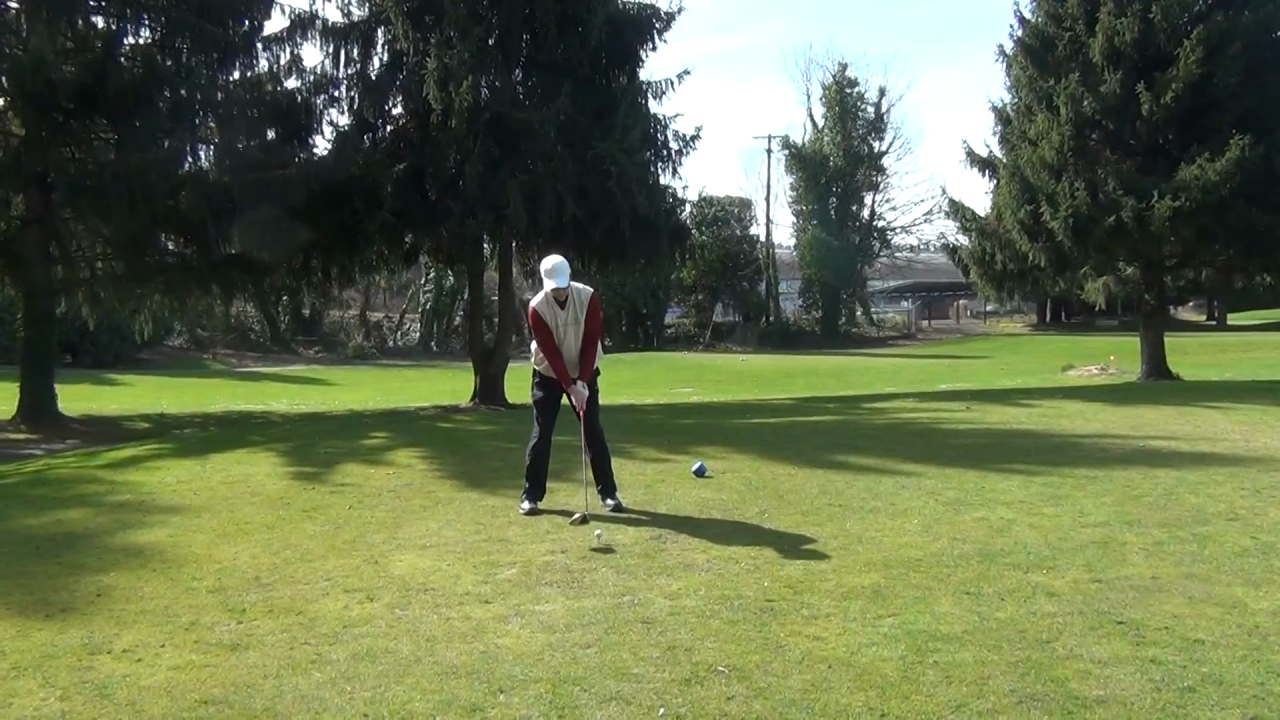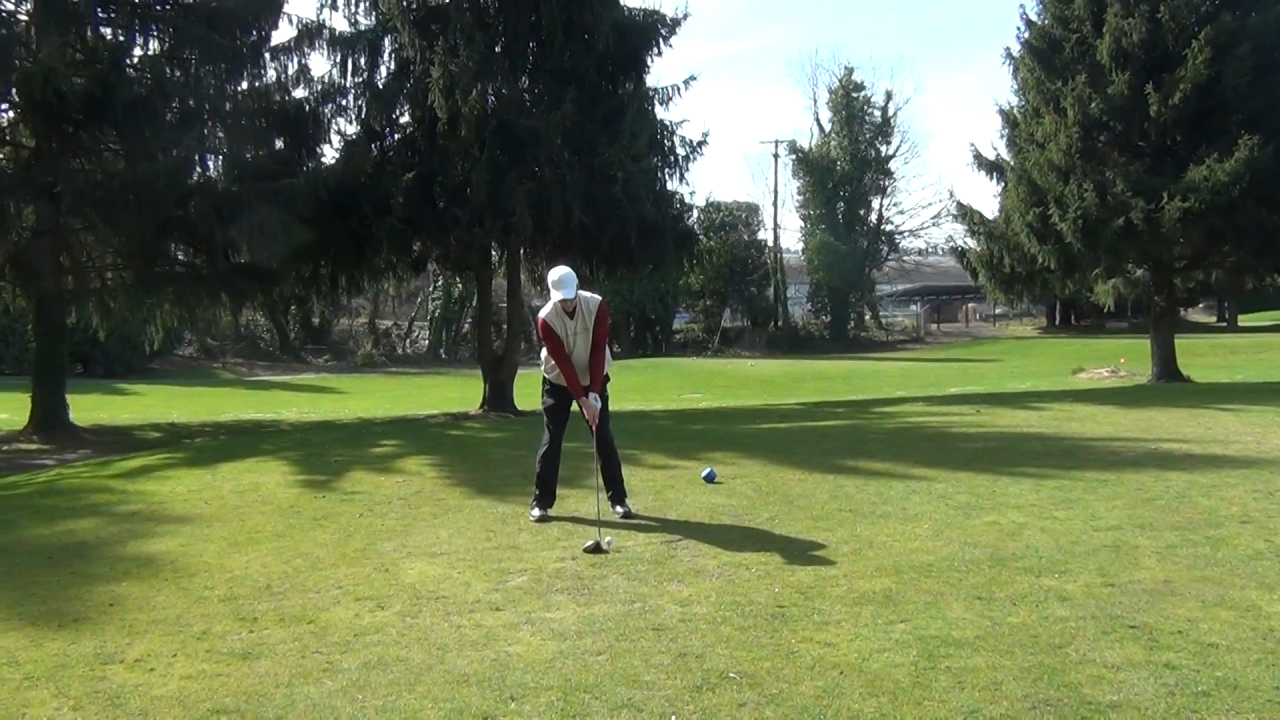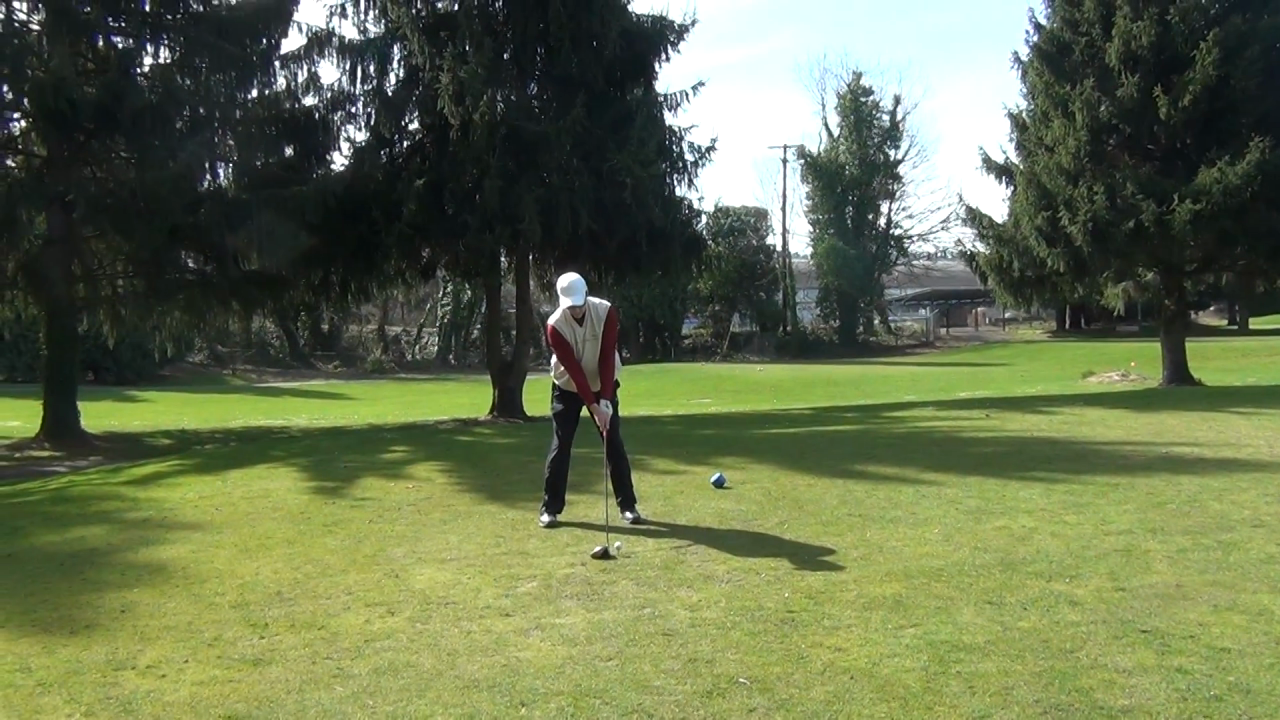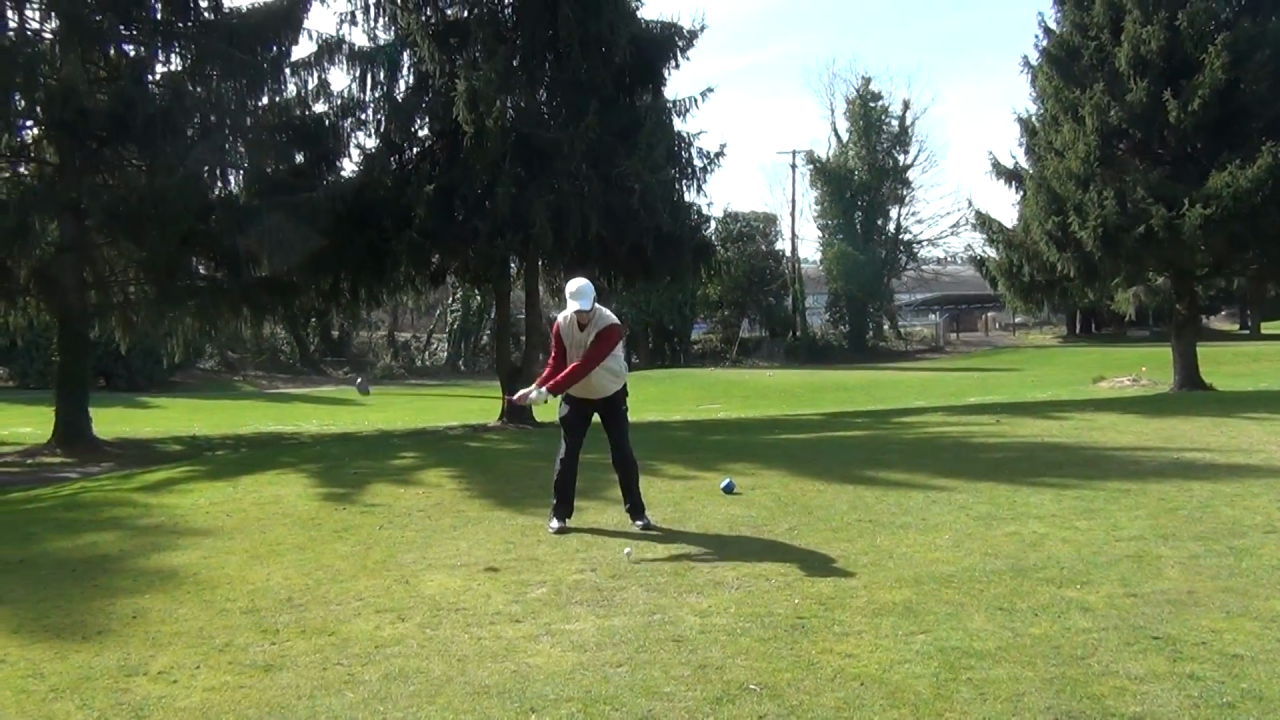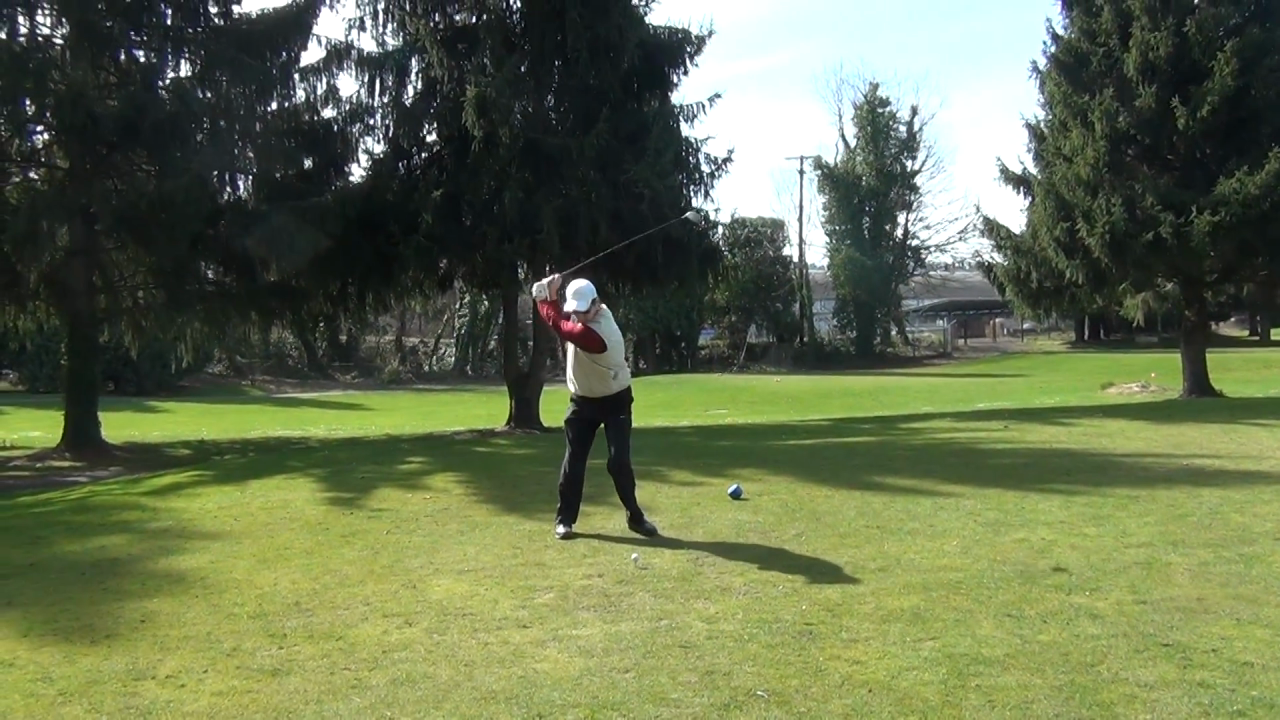
dt=0.5s
person 1, frame 1
left shoulder: (588, 298)
right shoulder: (536, 308)
left elbow: (591, 343)
right elbow: (550, 352)
left wrist: (582, 382)
right wrist: (570, 387)
left hip: (584, 374)
right hip: (548, 375)
left knee: (593, 431)
right knee: (541, 432)
left ankle: (608, 492)
right ankle: (531, 494)
person 1, frame 2
left shoulder: (597, 306)
right shoulder: (546, 318)
left elbow: (598, 352)
right elbow: (563, 363)
left wrist: (594, 393)
right wrist: (582, 400)
left hip: (593, 380)
right hip: (558, 383)
left knee: (604, 437)
right knee: (552, 438)
left ankle: (618, 498)
right ankle: (541, 501)
person 1, frame 3
left shoulder: (605, 312)
right shoulder: (555, 325)
left elbow: (608, 358)
right elbow: (573, 369)
left wrist: (605, 400)
right wrist: (594, 406)
left hip: (603, 386)
right hip: (567, 389)
left knee: (614, 444)
right knee: (561, 446)
left ankle: (627, 504)
right ankle: (550, 507)
person 1, frame 4
left shoulder: (610, 327)
right shoulder: (562, 323)
left elbow: (583, 366)
right elbow: (555, 362)
left wrist: (545, 391)
right wrist: (536, 387)
left hip: (611, 394)
right hip: (575, 395)
left knee: (623, 453)
right knee: (568, 454)
left ankle: (636, 511)
right ankle: (560, 512)
person 1, frame 5
left shoulder: (595, 333)
right shoulder: (578, 315)
left elbow: (560, 325)
left wrist: (543, 300)
right wrist: (551, 296)
left hip: (614, 400)
right hip: (583, 400)
left knee: (618, 462)
right knee: (573, 460)
left ankle: (635, 517)
right ankle: (565, 518)
